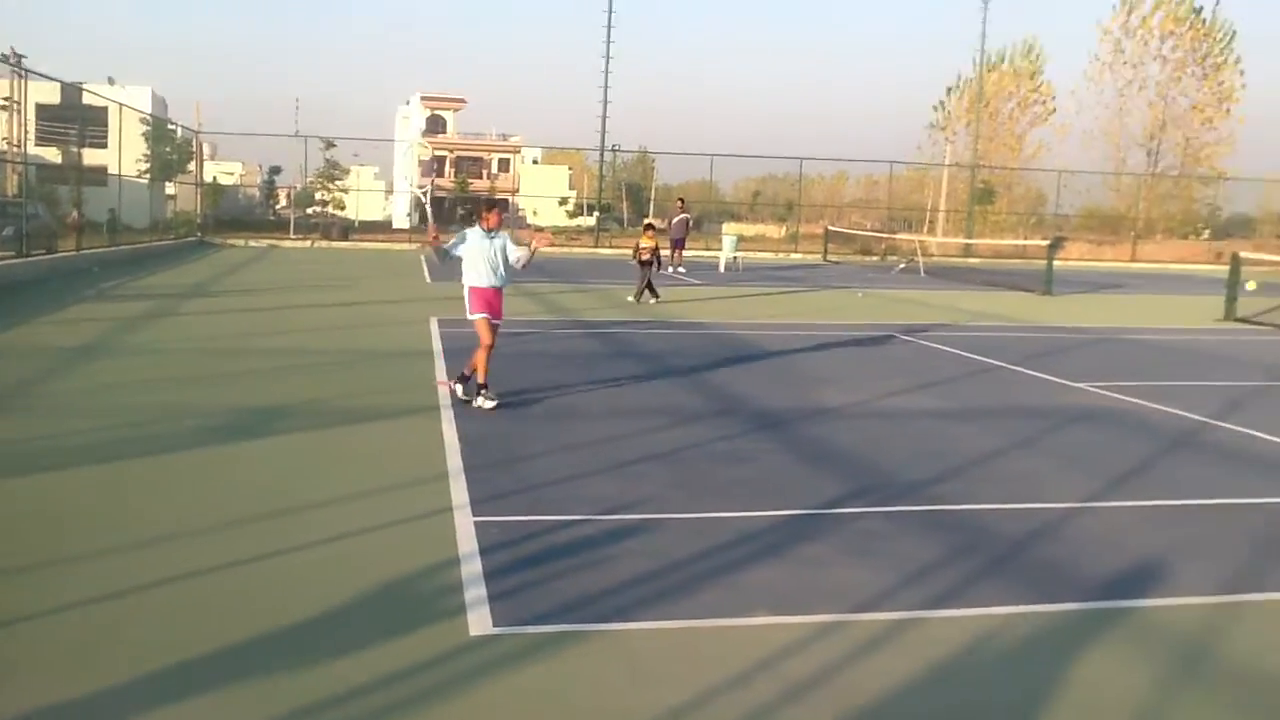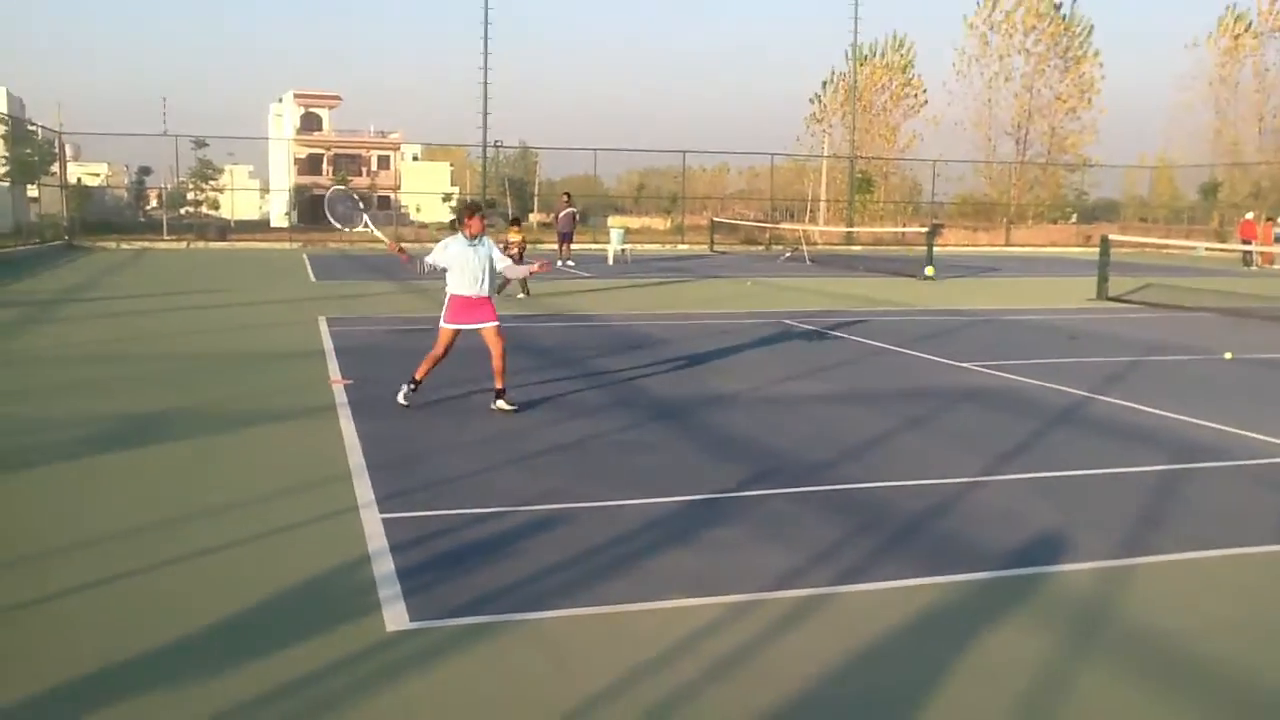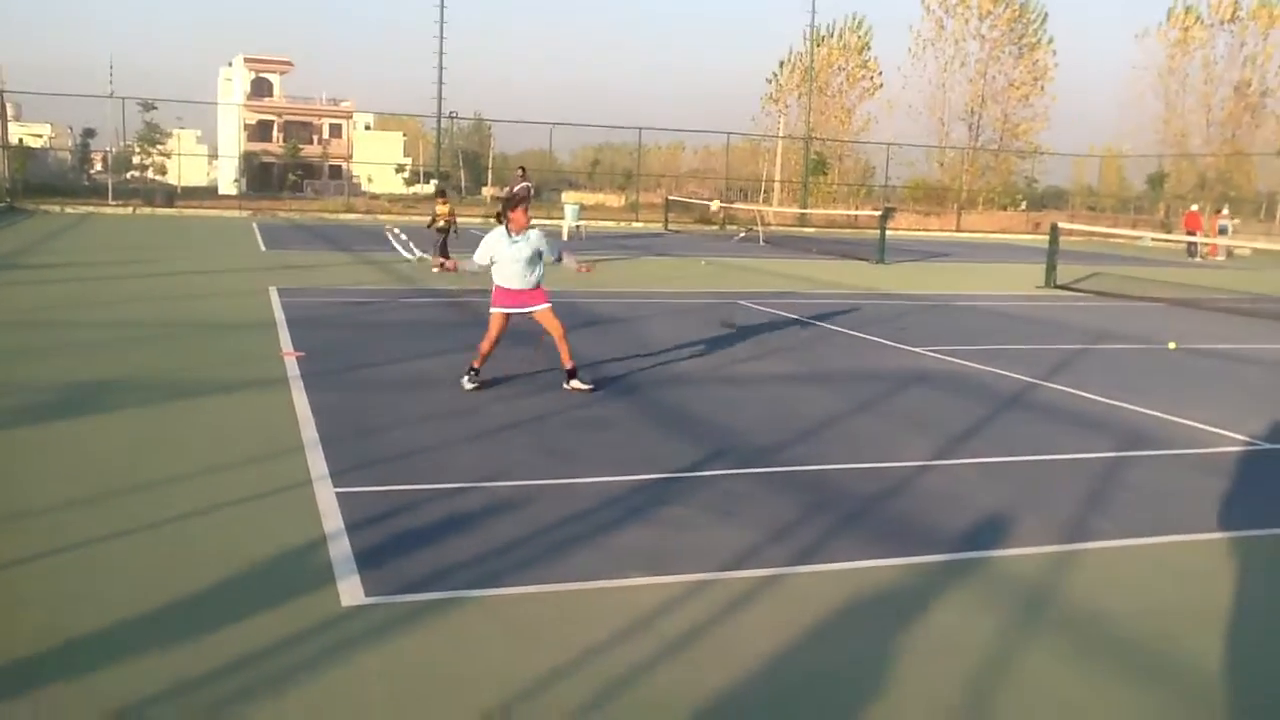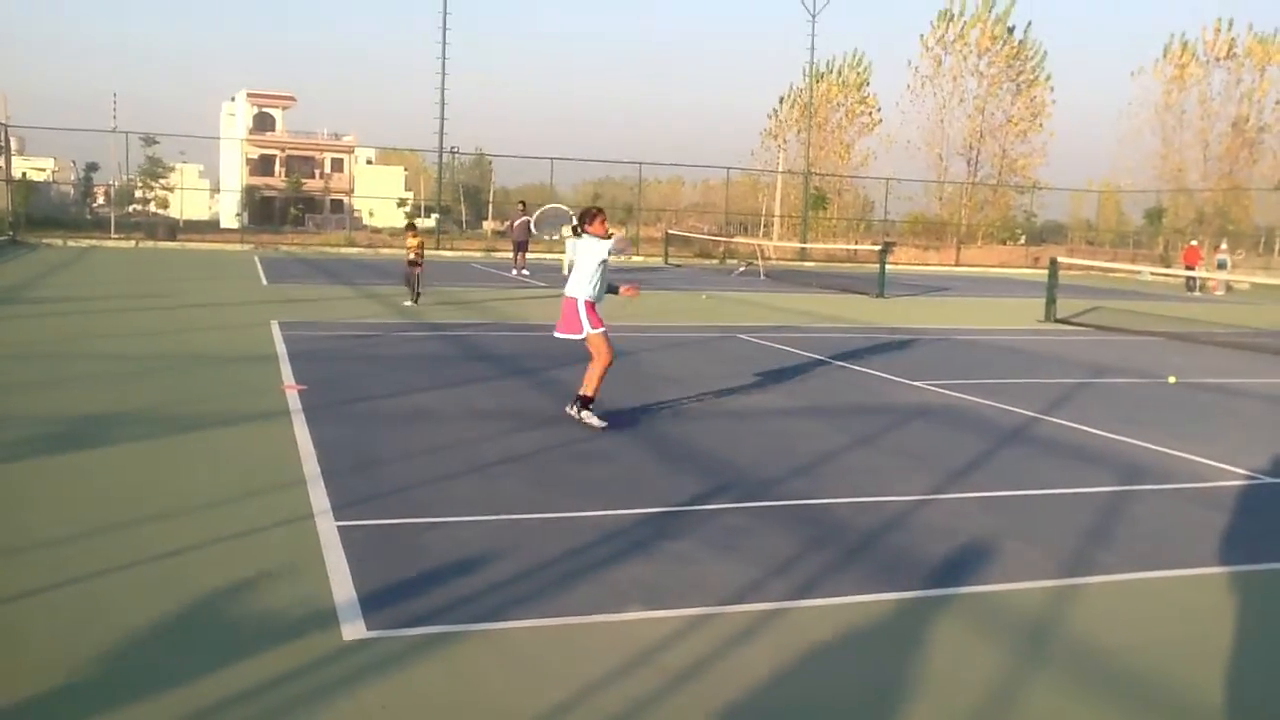
dt=0.4s
person 1, frame 1
left shoulder: (503, 238)
right shoulder: (467, 236)
left elbow: (518, 260)
right elbow: (443, 254)
left wrist: (531, 249)
right wrist: (435, 242)
left hip: (495, 294)
right hip: (476, 292)
left knee: (489, 344)
right knee: (486, 342)
left ankle: (462, 379)
right ankle: (482, 391)
person 1, frame 2
left shoulder: (488, 244)
right shoulder: (448, 245)
left elbow: (508, 269)
right elbow: (426, 266)
left wrist: (531, 269)
left hip: (483, 303)
right hip: (457, 302)
left knee: (498, 350)
right knee: (440, 350)
left ankle: (499, 397)
right ankle: (411, 385)
person 1, frame 3
left shoulder: (536, 237)
right shoulder: (493, 239)
left elbow: (556, 254)
right elbow: (479, 265)
left wrist: (577, 265)
right wrist: (455, 266)
left hip: (532, 292)
right hip: (504, 292)
left knee: (558, 330)
right knee: (493, 336)
left ankle: (571, 376)
right ankle: (473, 371)
person 1, frame 4
left shoulder: (595, 246)
right shoulder: (589, 244)
right elbow: (616, 244)
left wrist: (619, 289)
right wrist: (611, 238)
left hip: (585, 306)
right hip: (579, 305)
left knee: (601, 357)
right knee: (606, 355)
left ankle: (581, 404)
right ankle: (583, 404)
